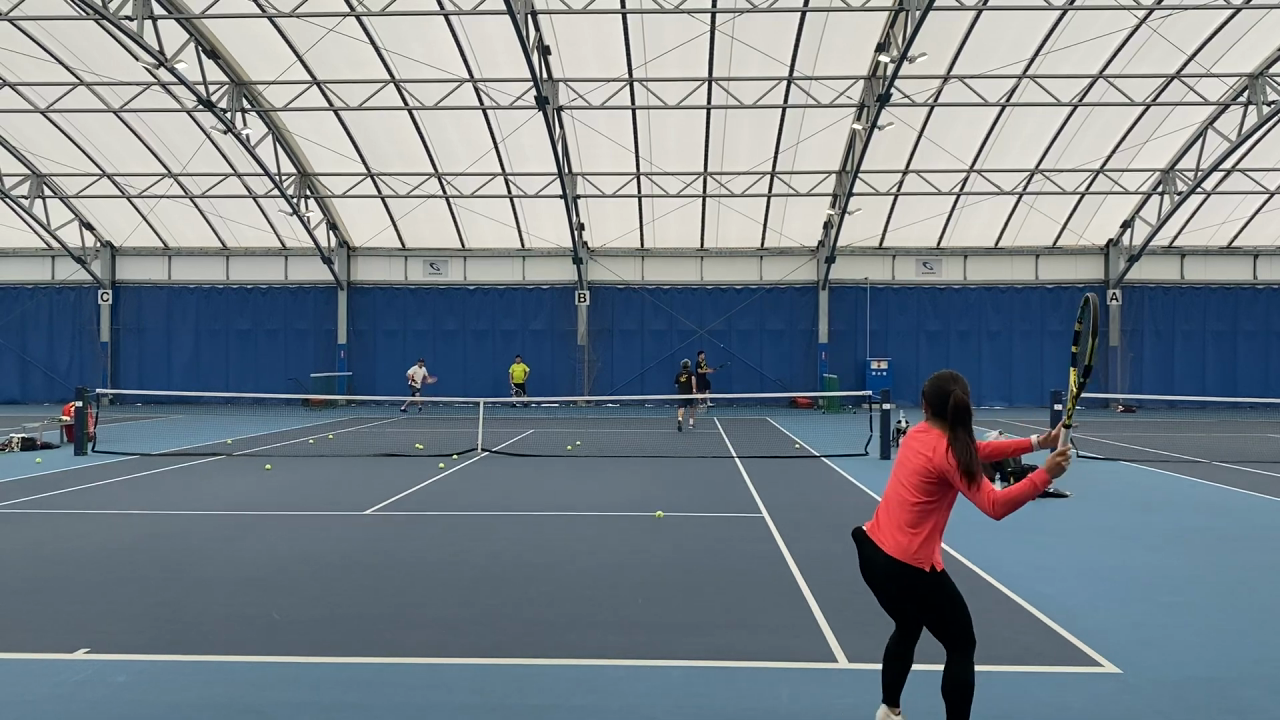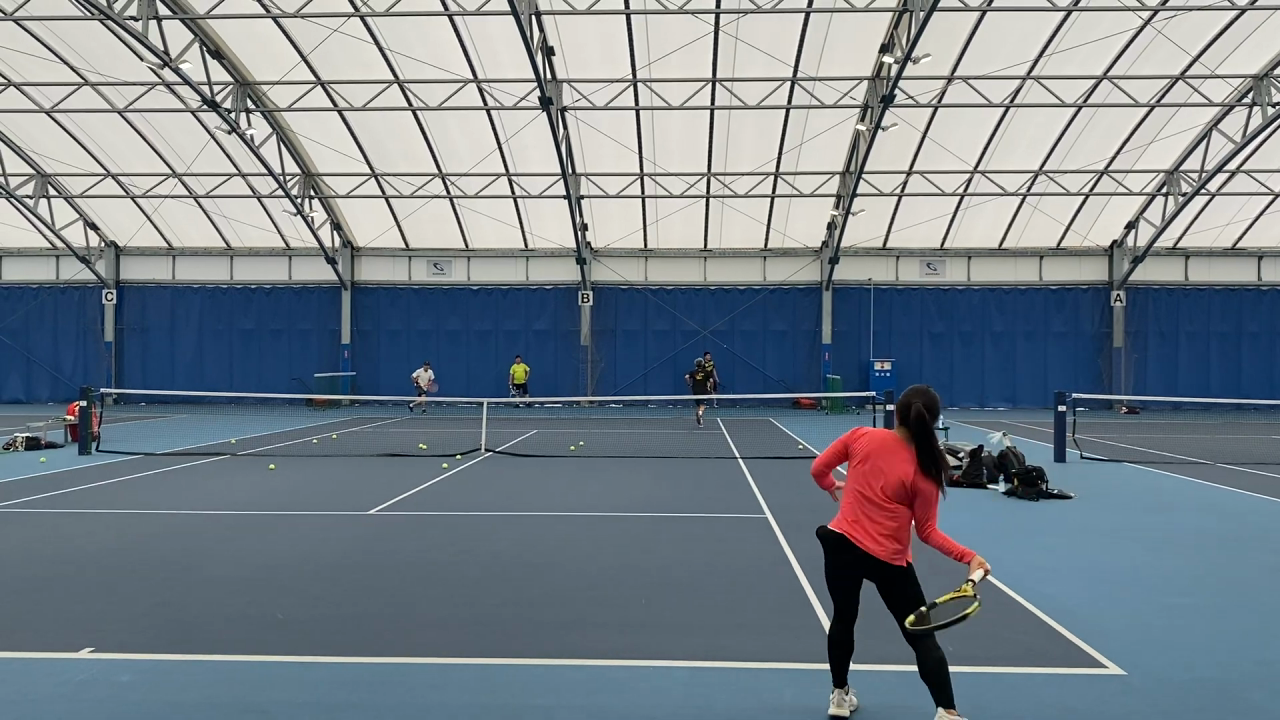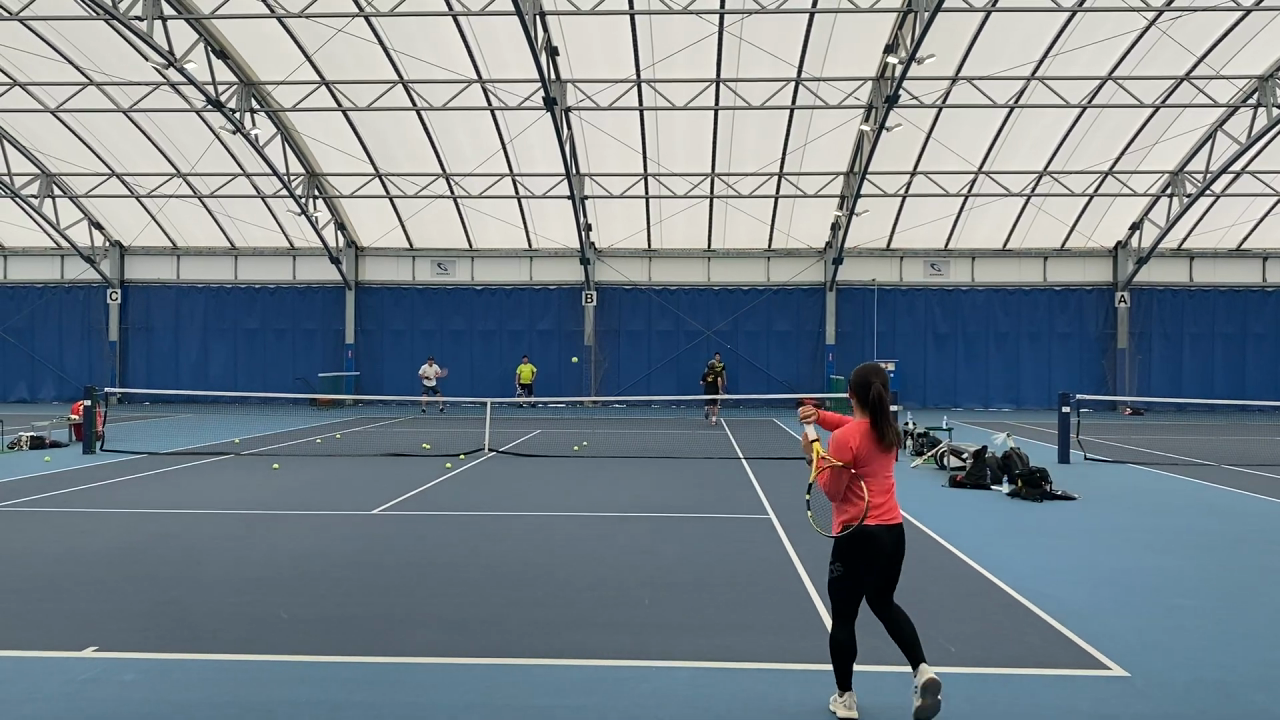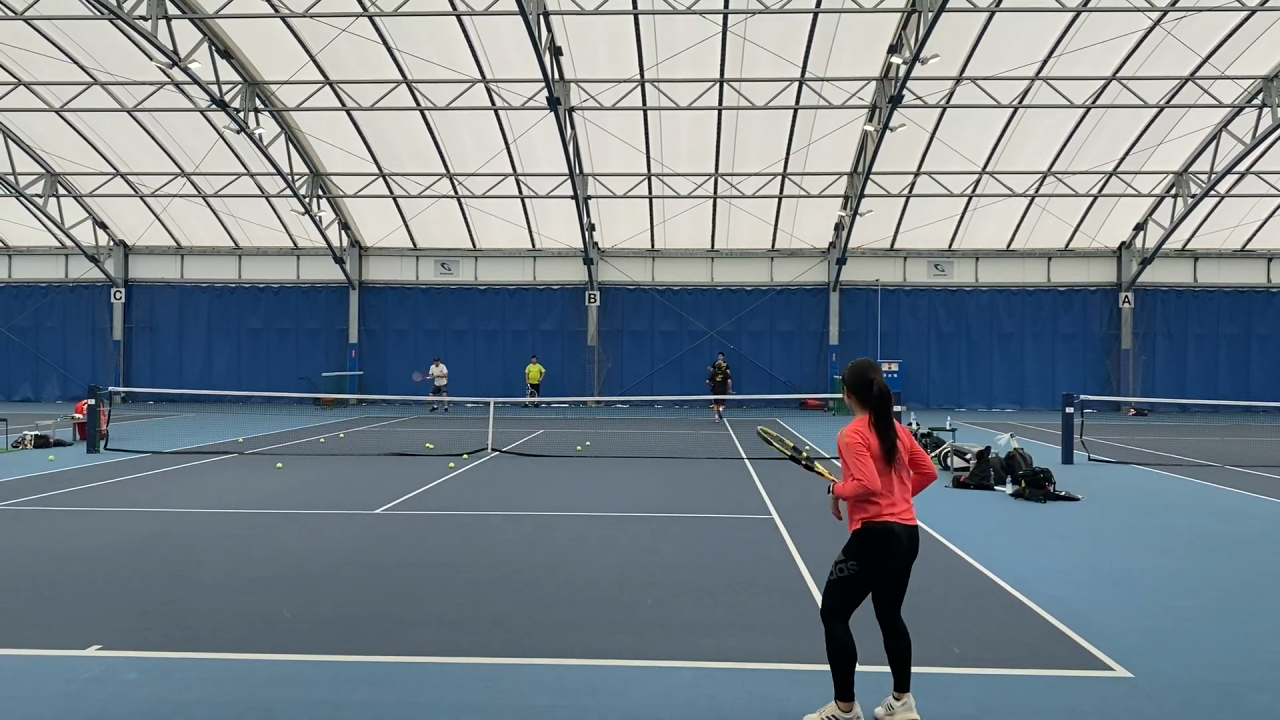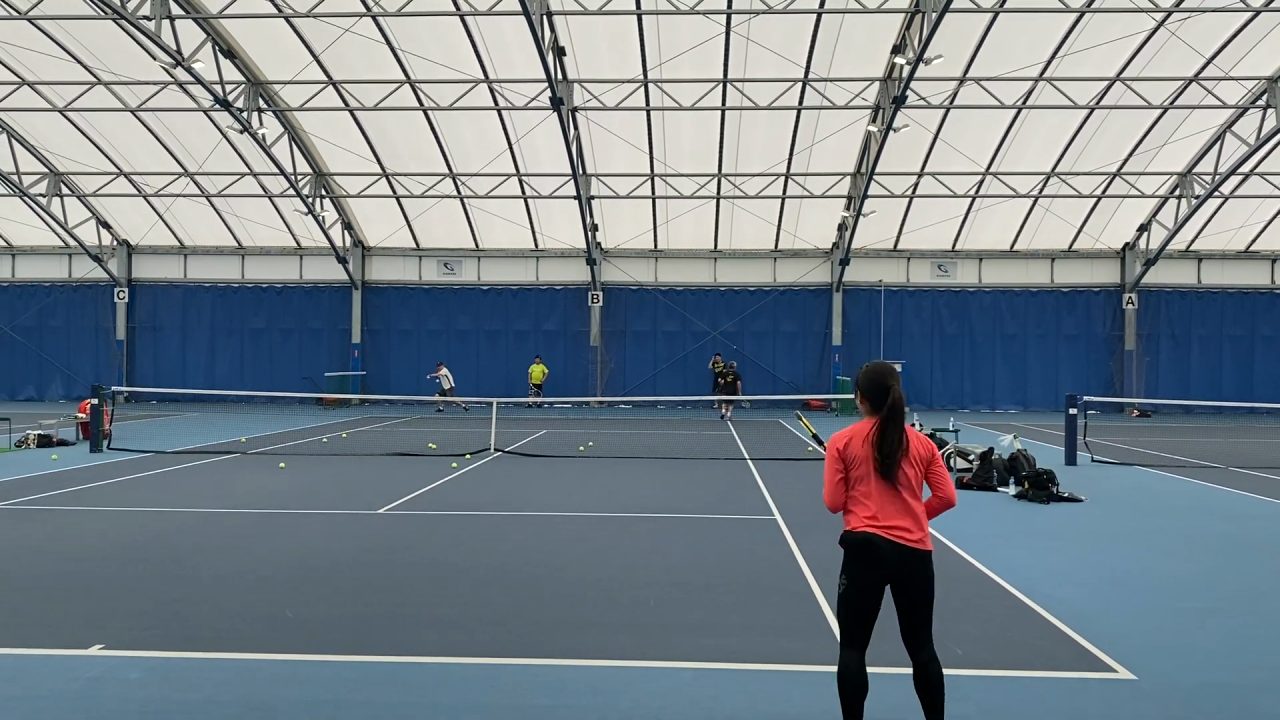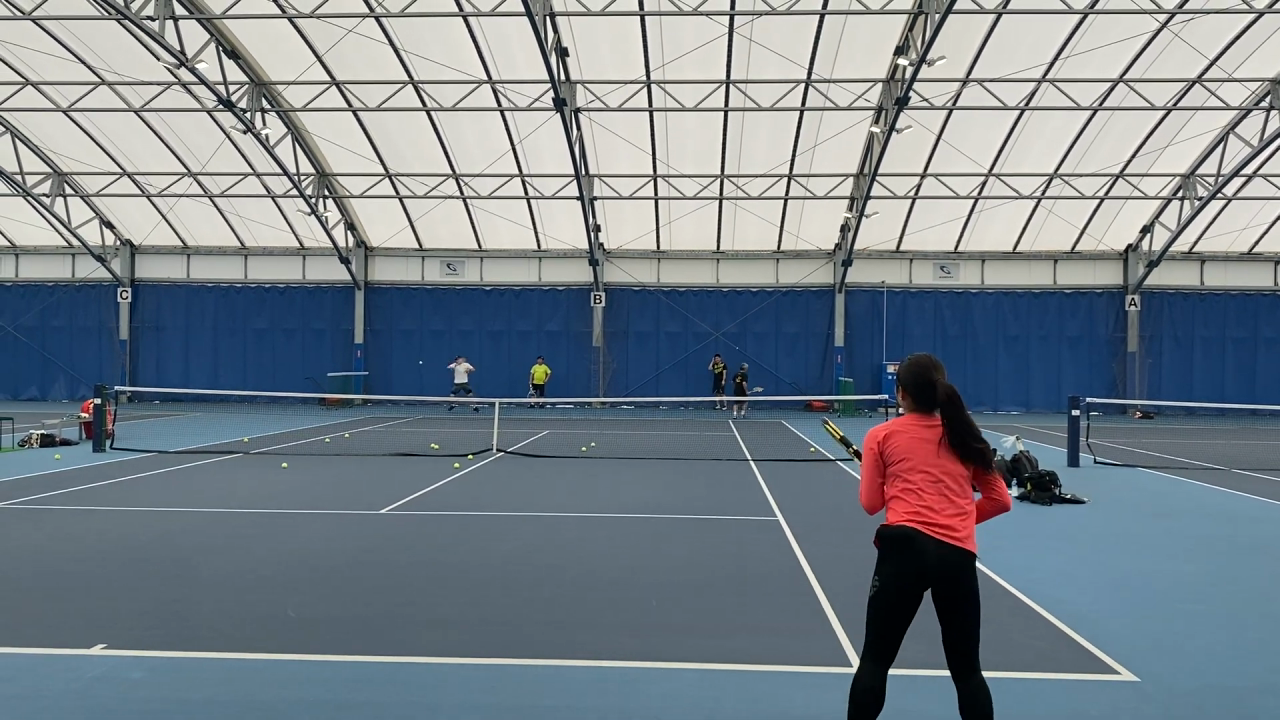
dt=0.4s
person 1, frame 1
left shoulder: (917, 433)
right shoulder: (948, 451)
left elbow: (972, 451)
right elbow: (994, 505)
left wrist: (1035, 443)
right wrist: (1045, 474)
left hip: (874, 552)
right hip: (912, 566)
left knee: (906, 629)
right knee: (961, 648)
person 1, frame 2
left shoulder: (863, 437)
right shoulder: (924, 469)
left elbow: (818, 469)
right elbow: (928, 535)
left wrist: (832, 486)
right wrist: (968, 557)
left hip: (840, 545)
right hip: (888, 561)
left knee: (843, 618)
right knee: (921, 637)
person 1, frame 3
left shoulder: (845, 437)
right shoulder: (888, 430)
left elbow: (832, 489)
right wrist: (820, 415)
left hip: (857, 537)
right hip: (893, 532)
left knee: (843, 617)
right knee: (885, 604)
right ankle: (923, 672)
person 1, frame 4
left shoulder: (852, 435)
right shoulder: (897, 429)
left elbow: (869, 486)
right elbow: (929, 473)
left wrist: (837, 490)
left hip: (874, 536)
right hip: (907, 533)
left knee: (833, 613)
right knee: (889, 614)
person 1, frame 5
left shoulder: (841, 441)
right shoulder: (921, 443)
left elbow: (833, 502)
right elbow: (947, 498)
left hip: (866, 549)
right hip: (915, 552)
left knee: (852, 646)
right knee: (921, 645)
person 1, frame 6
left shoulder: (881, 435)
right shoulder: (965, 441)
left elbow: (870, 502)
right elbow: (1001, 501)
left hip: (904, 547)
right hip: (958, 557)
left knee: (874, 660)
right knee: (967, 669)
